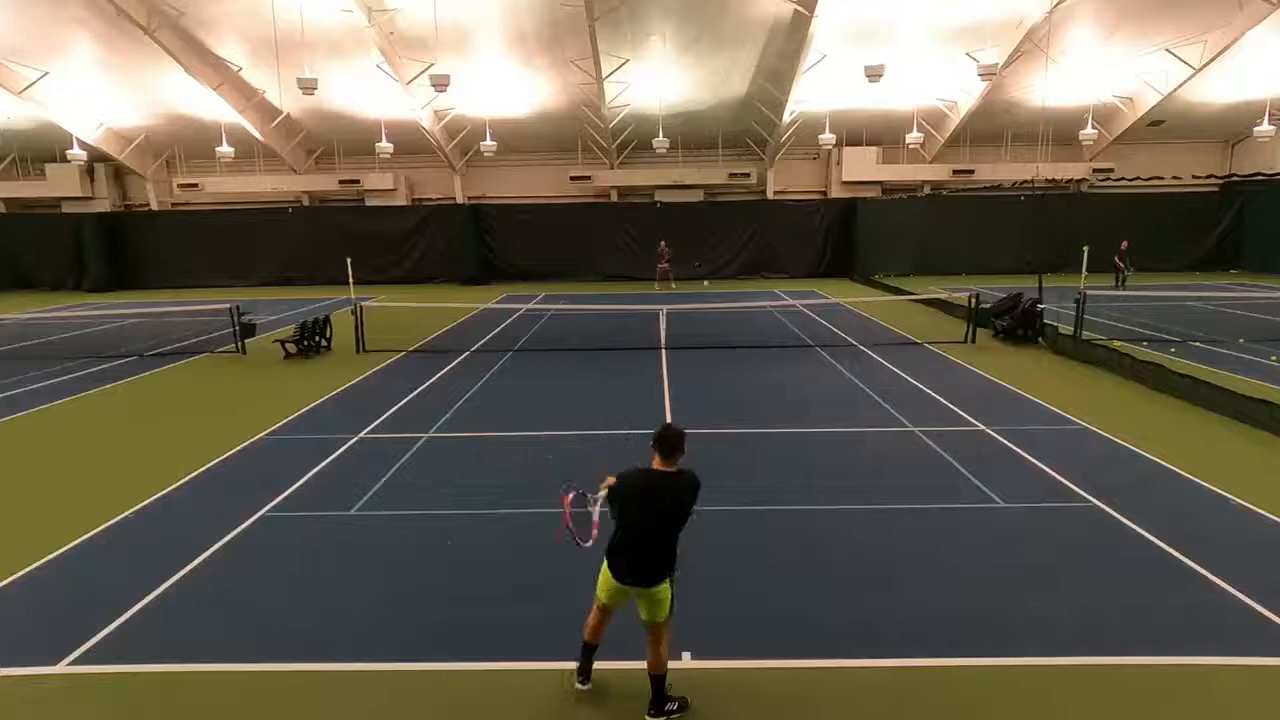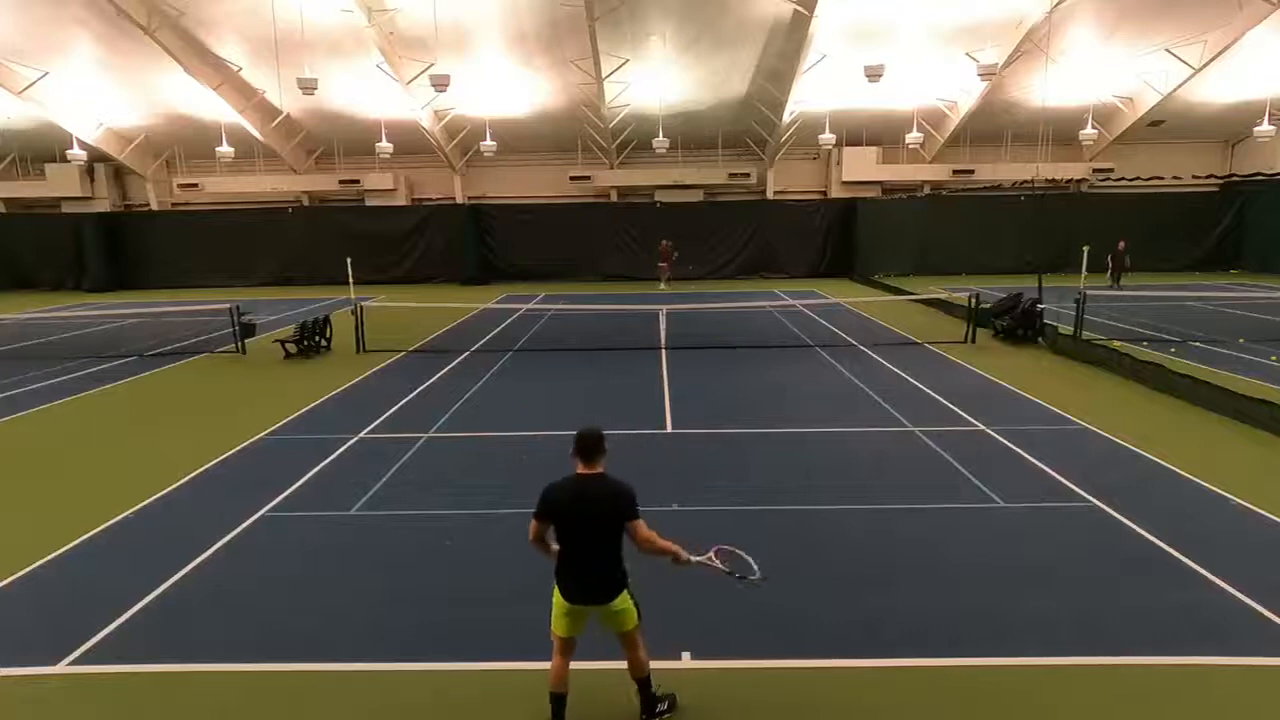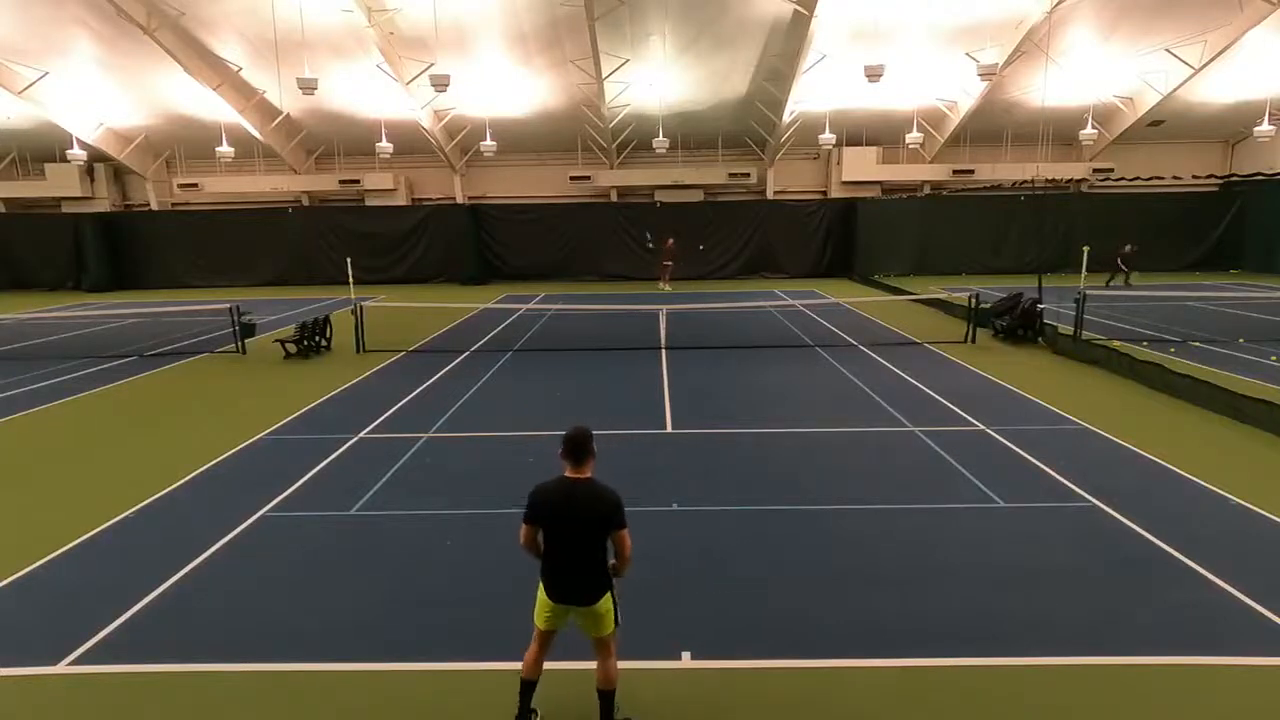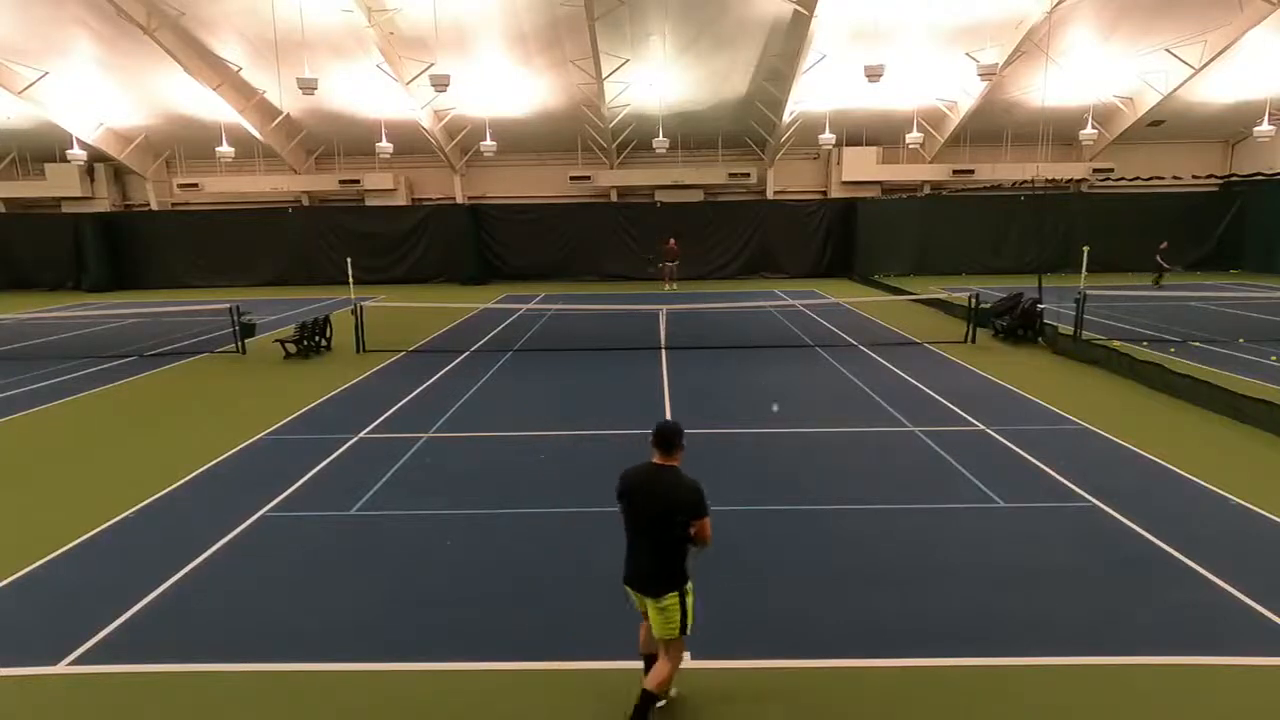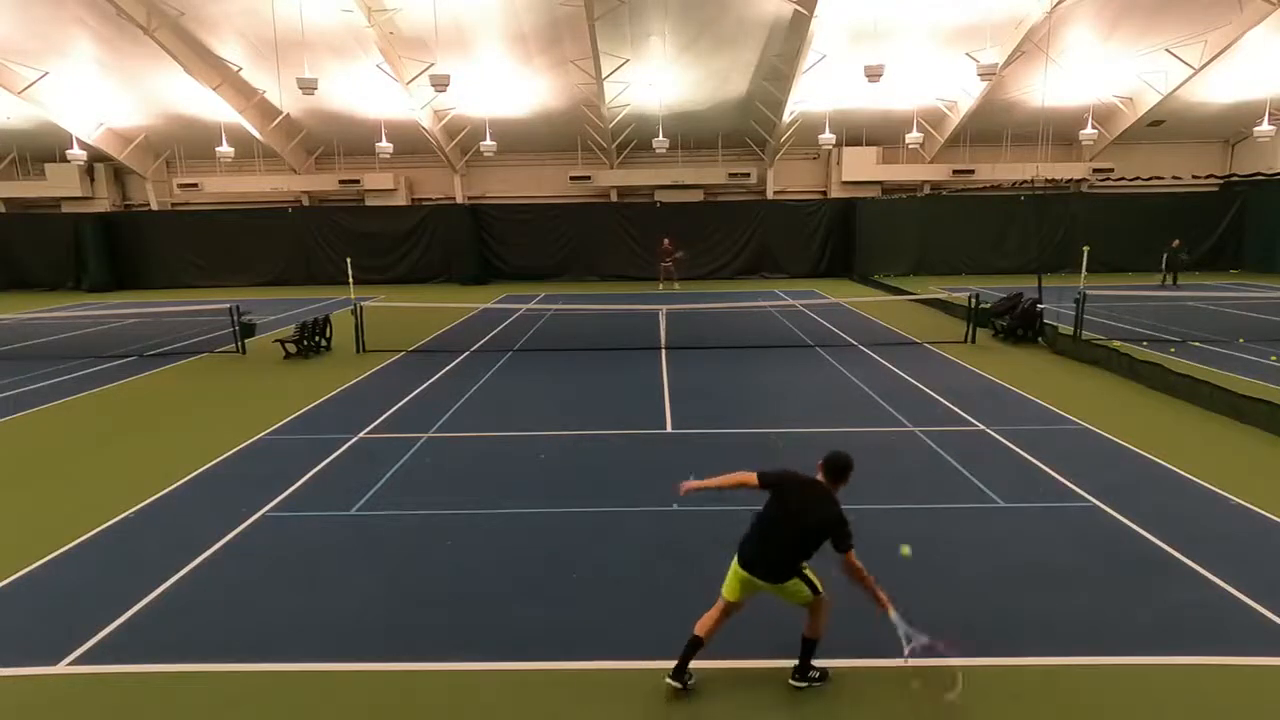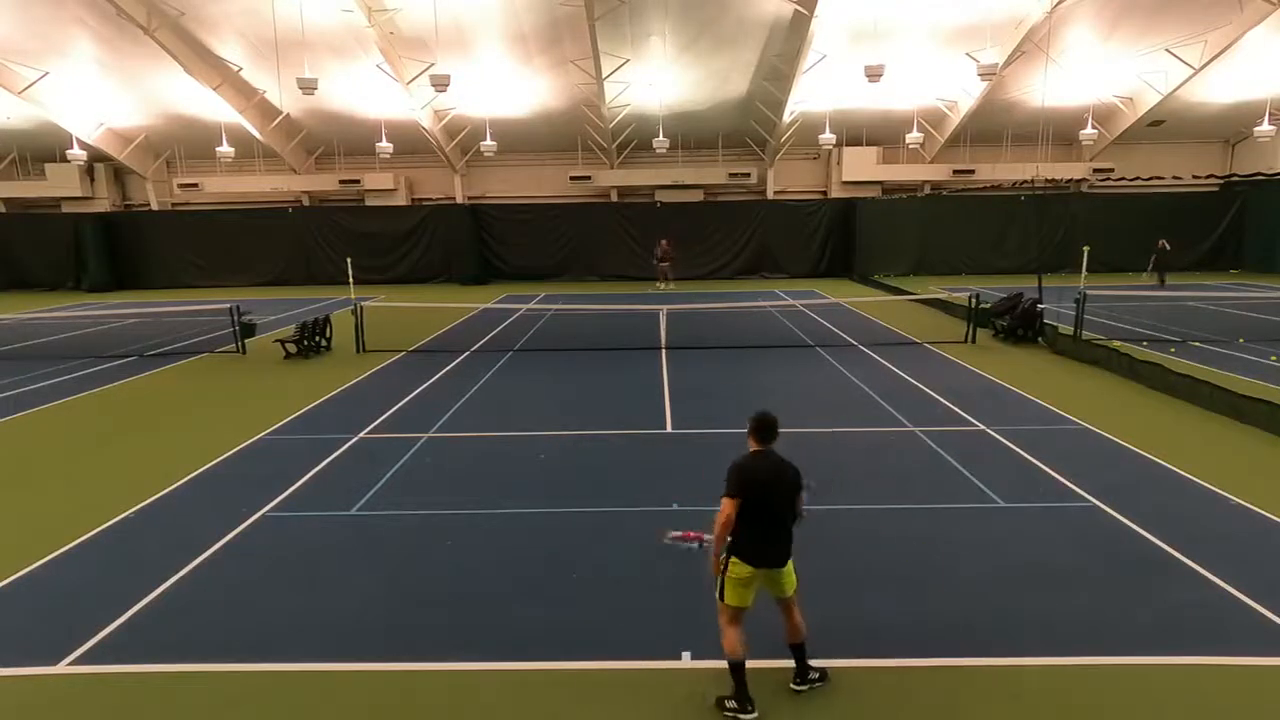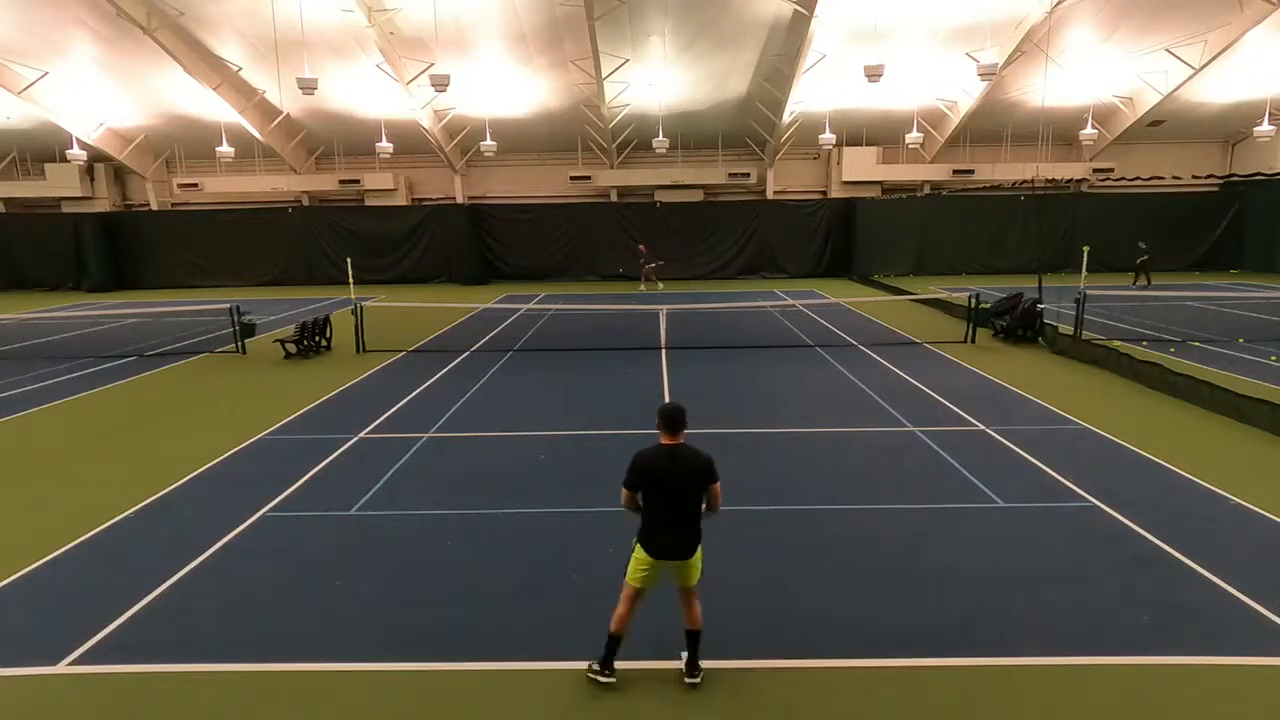
dt=0.7s
person 1, frame 1
left shoulder: (627, 480)
right shoulder: (690, 483)
left hip: (617, 566)
right hip: (655, 575)
left knee: (600, 611)
right knee: (658, 638)
left ankle: (584, 671)
person 1, frame 2
left shoulder: (553, 492)
right shoulder: (620, 492)
left elbow: (534, 537)
right elbow: (643, 540)
right wrist: (675, 550)
left hip: (569, 589)
right hip: (611, 588)
left knee: (562, 654)
right knee: (634, 644)
person 1, frame 3
left shoulder: (541, 494)
right shoulder: (608, 498)
left elbow: (527, 541)
right elbow: (624, 552)
right wrist: (618, 569)
left hip: (553, 586)
right hip: (594, 590)
left knee: (539, 643)
right knee: (606, 653)
person 1, frame 4
left shoulder: (628, 478)
right shoulder: (689, 489)
right elbow: (704, 537)
left hip: (634, 576)
right hip: (669, 582)
left knee: (649, 621)
right knee: (671, 655)
left ankle: (654, 691)
person 1, frame 5
left shoulder: (789, 480)
right shoulder: (835, 517)
left elbow: (743, 479)
right elbow: (851, 567)
left wrist: (700, 484)
right wrist: (878, 596)
left hip: (746, 560)
right hip: (780, 574)
left knee: (722, 609)
right knee: (818, 605)
left ankle: (679, 671)
right ankle: (803, 670)
person 1, frame 6
left shoulder: (742, 467)
right shoulder: (791, 470)
left elbow: (726, 516)
right elbow: (797, 513)
left wrist: (716, 555)
left hip: (743, 557)
right hip: (780, 556)
left knee: (729, 622)
right knee: (789, 609)
right ankle: (803, 672)
person 1, frame 7
left shoulder: (643, 459)
right shoulder: (703, 461)
left elbow: (627, 502)
right elbow: (715, 505)
left hip: (650, 546)
right hip: (688, 546)
left knee: (627, 602)
right knee: (690, 599)
left ankle: (606, 665)
right ankle: (693, 666)
